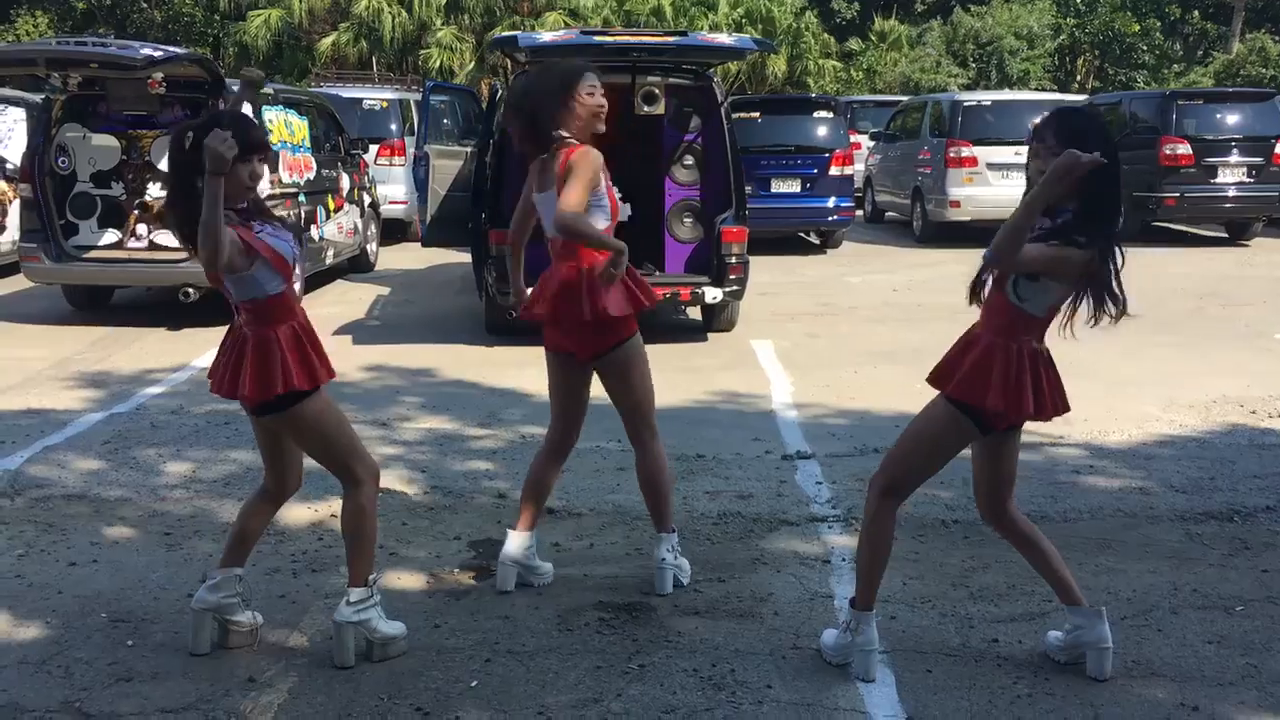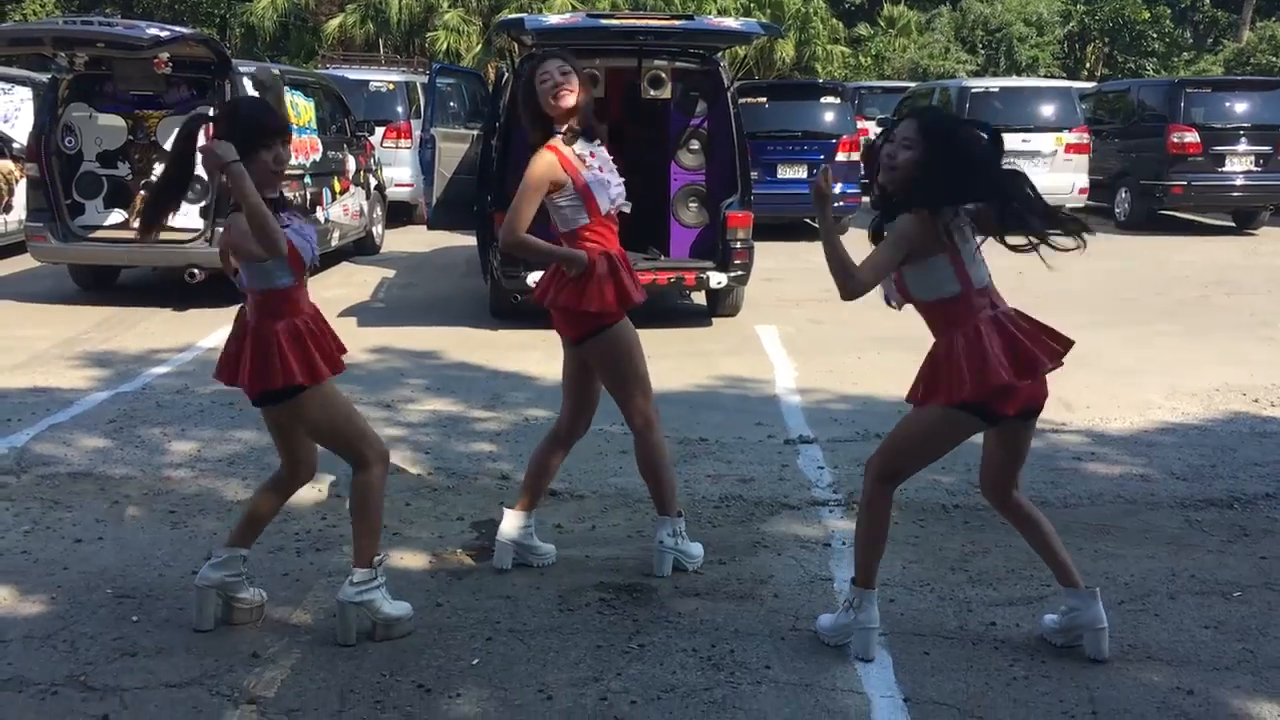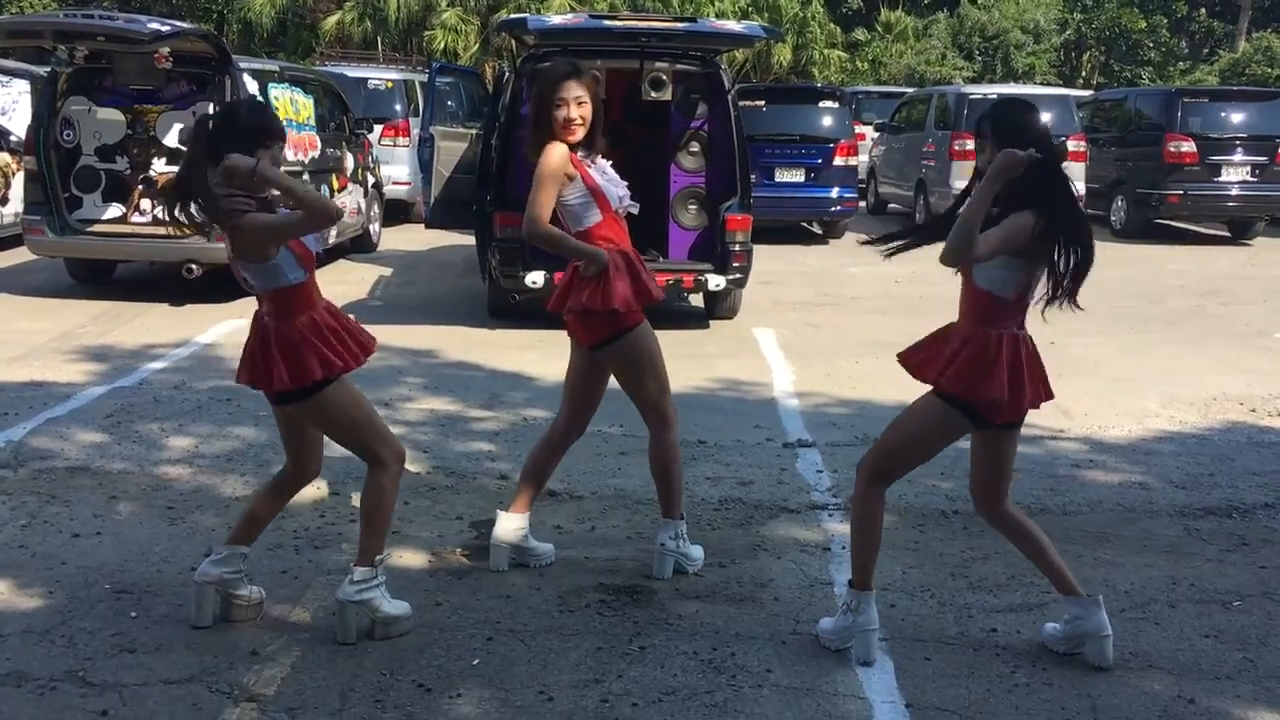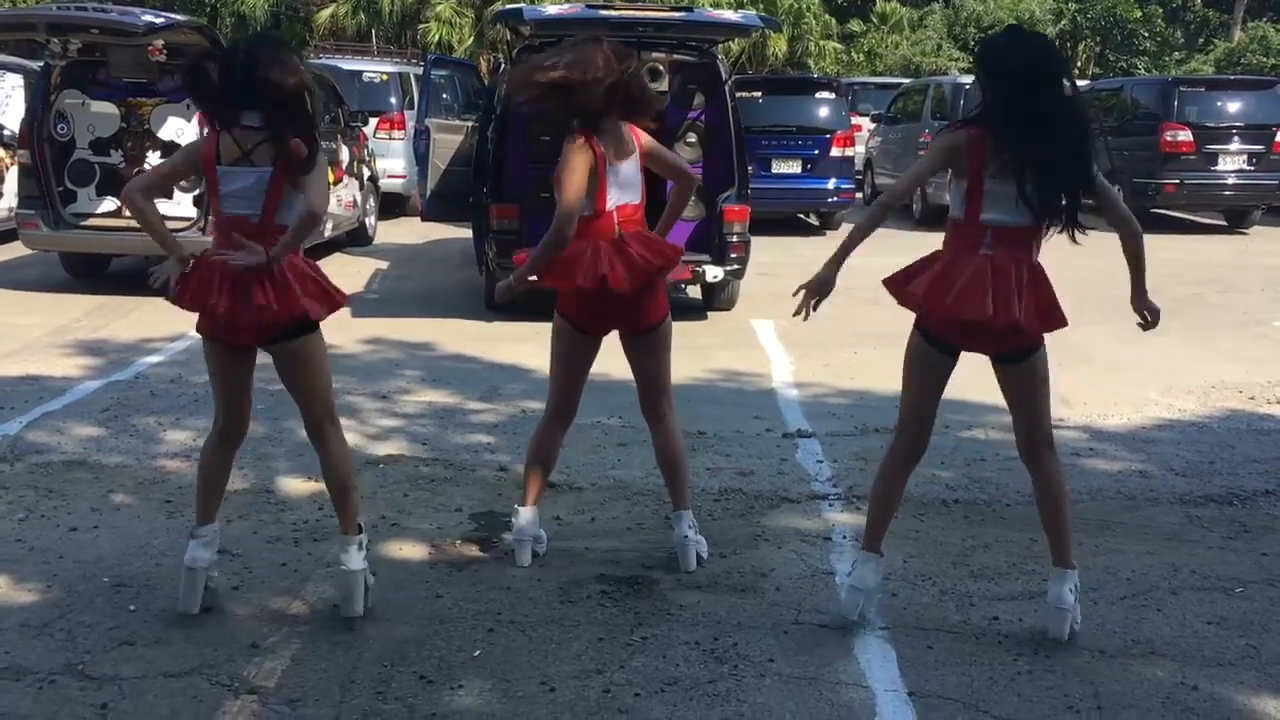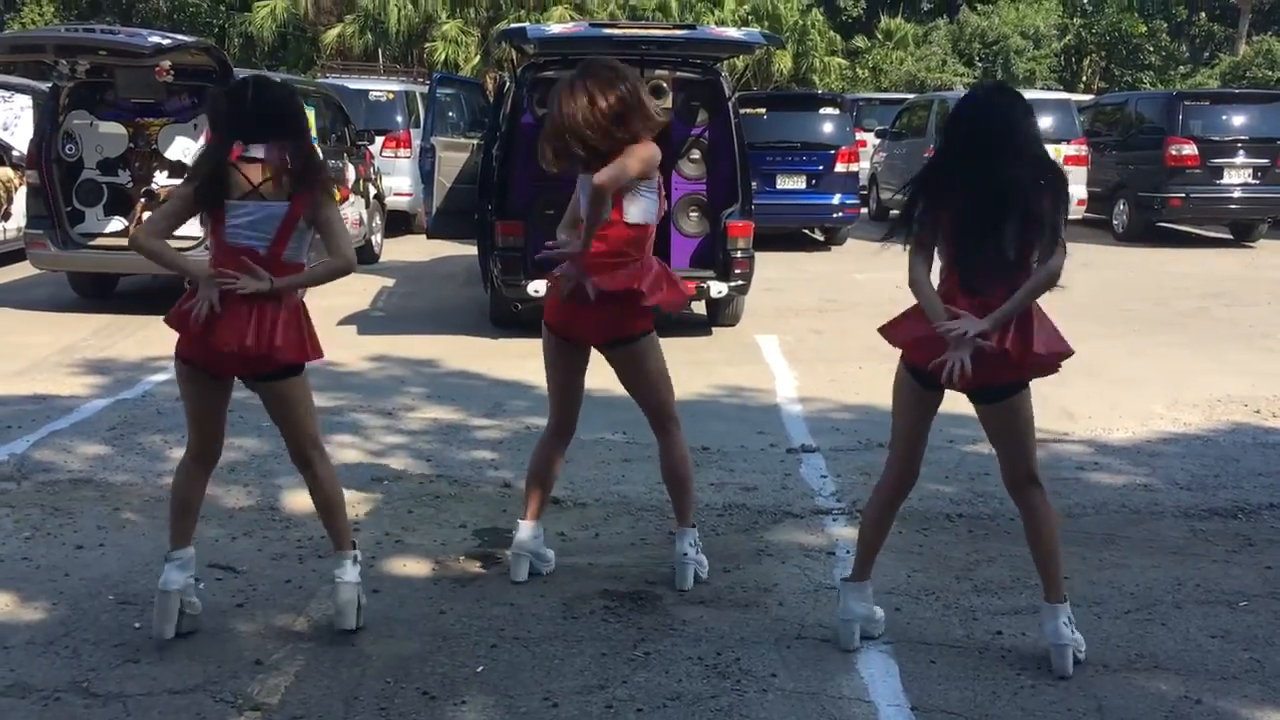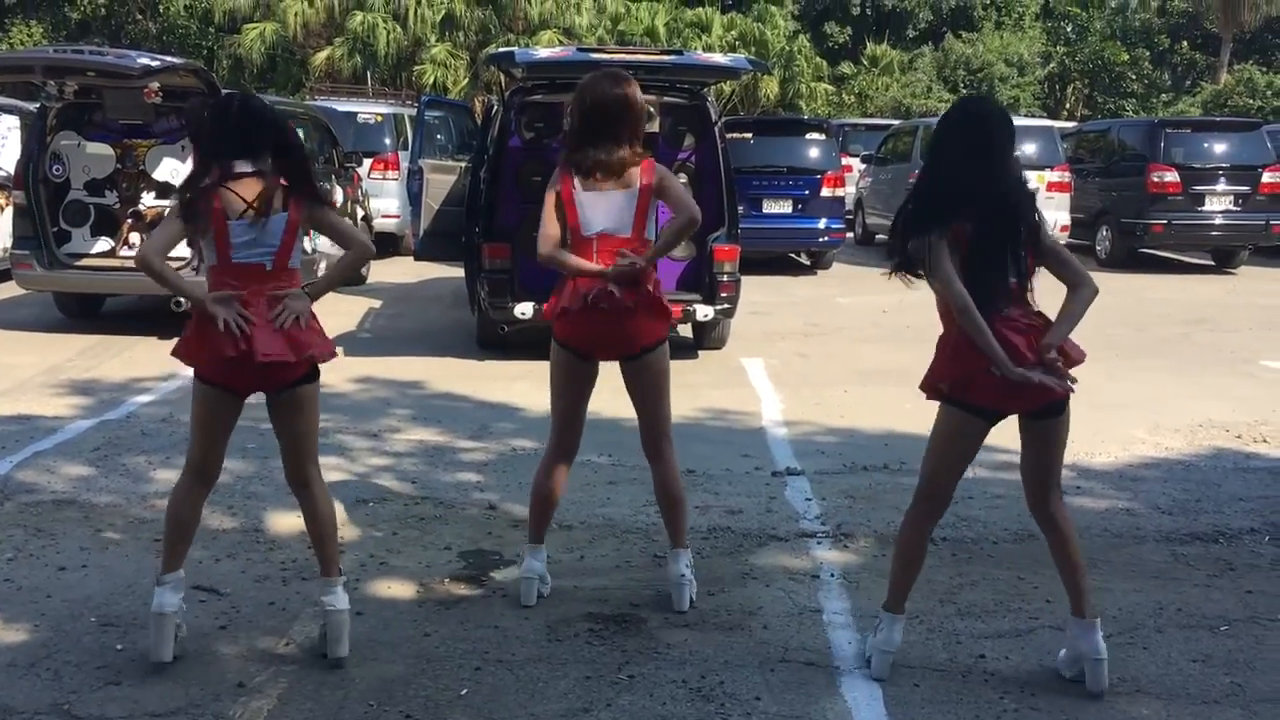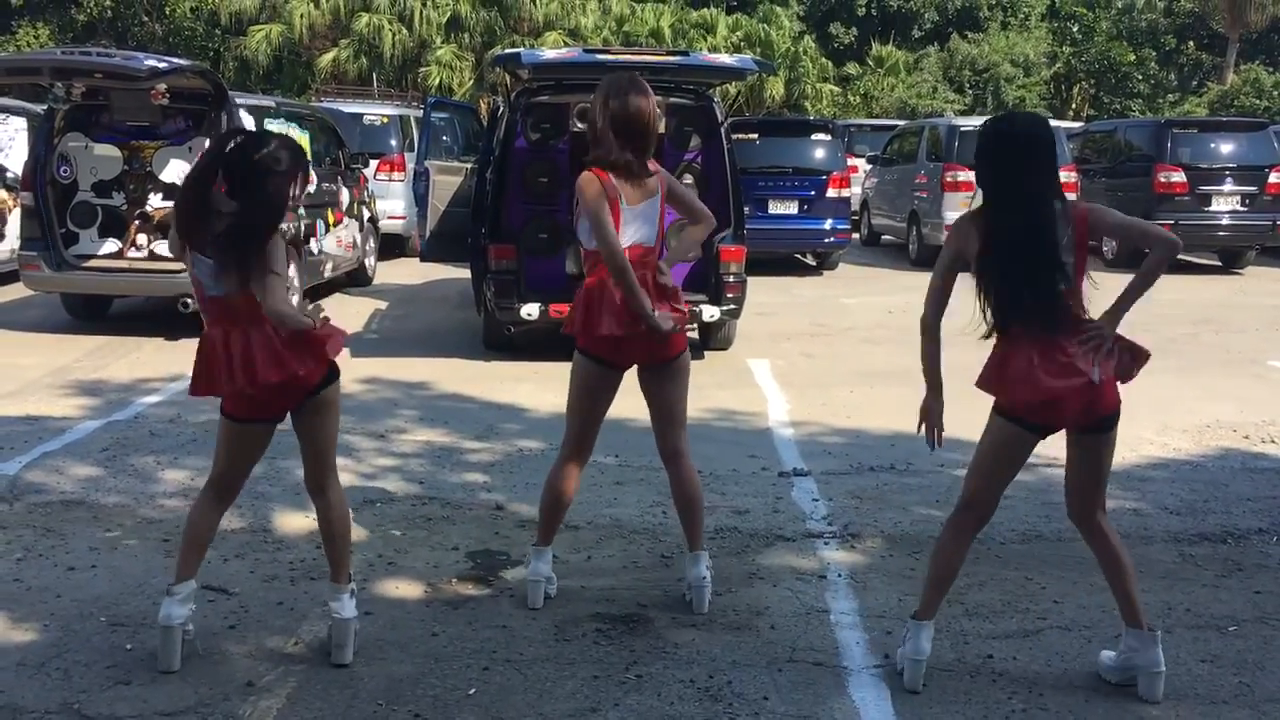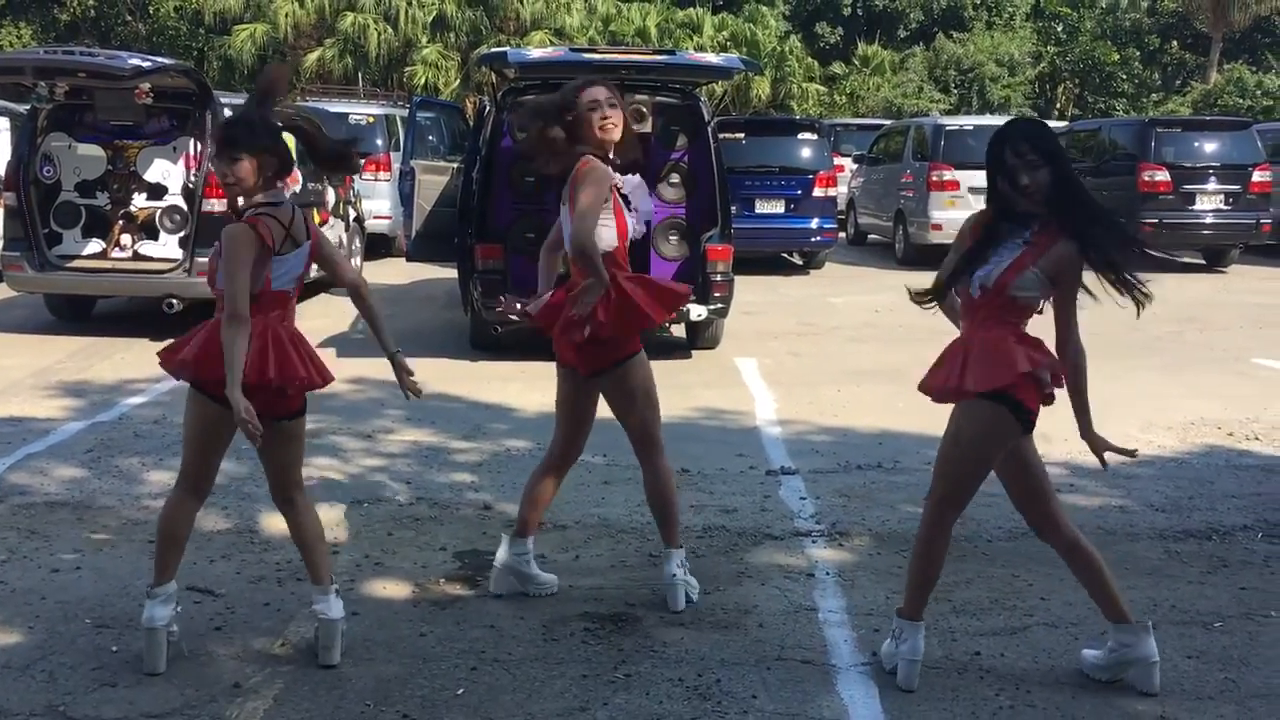
dt=0.5s
person 1, frame 1
left shoulder: (1079, 245)
right shoulder: (1055, 221)
left elbow: (1005, 261)
left wrist: (1041, 193)
left hip: (994, 374)
right hip: (1000, 373)
left knee: (886, 489)
right knee: (998, 509)
left ankle: (859, 632)
right ankle: (1085, 623)
person 1, frame 2
left shoulder: (914, 218)
right shoulder: (947, 206)
left elbow: (852, 285)
left wrist: (824, 213)
left hip: (977, 369)
right hip: (1014, 363)
left knee: (880, 475)
right knee: (1003, 493)
left ankle: (859, 613)
right ankle: (1082, 607)
person 1, frame 3
left shoulder: (1029, 220)
right shoulder: (1021, 216)
left elbow: (962, 253)
left wrist: (990, 182)
left hip: (981, 369)
right hip: (1004, 371)
left knee: (872, 473)
right knee: (993, 502)
left ankle: (858, 614)
right ankle: (1083, 612)
person 1, frame 4
left shoulder: (966, 138)
right shoulder: (1062, 148)
left elbow: (894, 196)
right elbow: (1126, 222)
left wrist: (833, 266)
right wrist: (1139, 292)
left hip: (952, 295)
right hip: (1018, 302)
left knee: (908, 440)
right knee: (1039, 449)
left ankle: (866, 567)
right ankle: (1063, 583)
person 1, frame 5
left shoulder: (938, 192)
right shoulder: (1041, 189)
left elbow: (919, 273)
right elbow: (1050, 267)
left wrist: (946, 327)
right wrist: (987, 322)
left hip: (937, 342)
right hip: (1003, 348)
left knee: (899, 472)
right knee: (1026, 484)
left ankle: (856, 593)
right ankle: (1058, 616)
person 1, frame 6
left shoulder: (935, 219)
right shoulder: (1021, 214)
left elbow: (954, 294)
right elbow: (1084, 283)
left wrist: (1003, 366)
right wrist: (1051, 346)
left hip: (976, 371)
right hip: (1039, 366)
left knee: (929, 503)
right knee: (1047, 504)
left ankle: (889, 628)
right ankle: (1086, 635)
person 1, frame 7
left shoulder: (976, 228)
right shoulder: (1079, 218)
left elbow: (931, 314)
right elbow: (1166, 247)
left wrist: (934, 388)
right wrist: (1114, 315)
left hip: (1031, 388)
right hip: (1092, 379)
left knee: (970, 512)
right knee: (1089, 517)
left ankle: (919, 635)
right ankle: (1142, 645)
person 1, frame 8
left shoulder: (1061, 245)
right shoulder: (983, 227)
left elbow: (1068, 341)
right elbow: (946, 293)
left wrist: (1086, 427)
left hip: (1003, 381)
right hip: (982, 377)
left knee: (939, 513)
right knee: (1050, 522)
left ankle: (907, 639)
right ankle: (1130, 639)
person 2, frame 1
left shoulder: (246, 207)
right shoulder: (225, 233)
right elbow: (221, 263)
left wrist: (242, 115)
right wrist: (214, 174)
left hip: (273, 358)
right hip: (276, 364)
left knee: (281, 481)
right knee: (361, 475)
left ankle: (220, 595)
right ankle: (358, 608)
person 2, frame 2
left shoulder: (265, 195)
right shoulder: (242, 223)
left elbow: (274, 157)
right elbow: (276, 246)
right wrist: (236, 172)
left hip: (287, 345)
right hip: (278, 352)
left knee: (297, 468)
right knee: (370, 455)
left ankle: (224, 571)
right ankle: (363, 587)
person 2, frame 3
left shoulder: (252, 208)
right shoulder: (247, 225)
right elbow: (326, 215)
right wrist: (263, 174)
left hip: (293, 346)
right hip: (300, 352)
left knee: (300, 467)
right knee: (387, 457)
left ankle: (223, 568)
right ankle: (364, 585)
person 2, frame 4
left shoulder: (208, 148)
right shoulder: (297, 148)
left elbow: (138, 194)
right elbow: (315, 210)
left wrist: (176, 254)
right wrist: (271, 256)
left hip: (223, 290)
right hip: (281, 292)
left knee: (228, 426)
right knee: (325, 427)
left ankle: (202, 547)
right ankle: (352, 551)
person 2, frame 5
left shoulder: (208, 180)
right shoulder: (308, 189)
left elbow: (144, 236)
right elbow: (343, 259)
left wrist: (198, 275)
right wrist: (279, 285)
left hip: (207, 324)
right hip: (272, 328)
left knee: (201, 454)
right knee: (310, 455)
left ankle: (177, 574)
right ankle: (348, 570)
person 2, frame 6
left shoulder: (201, 199)
right shoulder: (296, 198)
left elbow: (149, 257)
right elbow: (363, 248)
left wrist: (203, 300)
right wrist: (307, 294)
left hip: (224, 341)
right hip: (289, 341)
left knee: (198, 475)
right knee: (304, 478)
left ankle: (168, 591)
right ankle: (334, 595)
person 2, frame 7
left shoulder: (191, 212)
right shoulder: (259, 233)
right elbow: (273, 309)
right wrist: (311, 323)
left hip: (238, 368)
right hip: (295, 359)
left knee: (219, 488)
right knee: (324, 483)
left ankle: (178, 600)
right ankle: (342, 599)
person 2, frame 8
left shoulder: (242, 232)
right shoulder: (302, 223)
left elbow: (235, 318)
right elbow: (357, 288)
left wrist: (233, 390)
right wrist: (391, 354)
left hip: (227, 367)
right hip: (284, 362)
left knee: (191, 487)
right knee: (289, 492)
left ankle: (159, 604)
right ankle: (326, 602)
person 3, frame 1
left shoulder: (544, 160)
right shoulder: (586, 158)
left elbow: (518, 234)
right elbow: (569, 221)
left wrist: (518, 284)
right wrist: (615, 246)
left hip: (560, 305)
right hip: (597, 303)
left knee: (560, 437)
right knee: (645, 434)
left ankle: (519, 549)
right ankle: (667, 553)
person 3, frame 2
left shoulder: (590, 146)
right shoulder: (550, 157)
right elbow: (510, 237)
right wrist: (570, 259)
left hip: (593, 292)
right hip: (589, 293)
left knee: (572, 421)
right knee: (644, 416)
left ankle: (516, 530)
right ankle: (671, 536)
person 3, frame 3
left shoulder: (583, 157)
right shoulder: (555, 154)
right elbow: (535, 226)
right wrist: (594, 254)
left hip: (596, 299)
right hip: (605, 297)
left knee: (568, 424)
right knee: (661, 419)
left ankle: (511, 529)
right ankle: (672, 539)
person 3, frame 4
left shoulder: (579, 143)
right shoulder: (632, 133)
left elbow: (565, 223)
right elbow: (687, 178)
left wrist: (520, 277)
left hip: (585, 283)
right hip: (644, 278)
left knee: (559, 413)
right knee: (660, 413)
left ankle: (527, 523)
right ankle: (685, 528)
person 3, frame 5
left shoulder: (584, 158)
right shoulder: (643, 151)
left elbow: (566, 233)
right elbow: (604, 183)
left wrist: (580, 250)
right wrist: (585, 246)
left hip: (568, 302)
right hip: (621, 304)
left knee: (559, 427)
right knee: (667, 426)
left ankle: (528, 535)
right ankle: (687, 544)
person 3, frame 6
left shoulder: (565, 176)
right shoulder: (650, 172)
left elbow: (547, 250)
right elbow: (691, 216)
left wrist: (599, 270)
right wrist: (644, 262)
left hip: (577, 316)
right hip: (638, 313)
left knee: (561, 446)
right knee: (659, 447)
left ankle: (533, 561)
right ankle: (680, 565)
person 3, frame 7
left shoulder: (591, 181)
right shoulder: (656, 174)
left elbow: (615, 257)
right elbow: (703, 219)
left wrist: (644, 318)
right wrist: (667, 264)
left hip: (607, 322)
right hip: (661, 313)
left knee: (574, 451)
right knee: (675, 451)
left ankle: (539, 563)
right ankle: (698, 567)
person 3, frame 8
left shoulder: (598, 173)
right shoulder: (592, 171)
left elbow: (555, 248)
right elbow: (582, 231)
left wrist: (545, 298)
right wrist: (598, 284)
left hip: (576, 320)
right hip: (607, 320)
left knee: (562, 450)
right knee: (651, 450)
left ankle: (515, 557)
right ankle: (675, 568)
